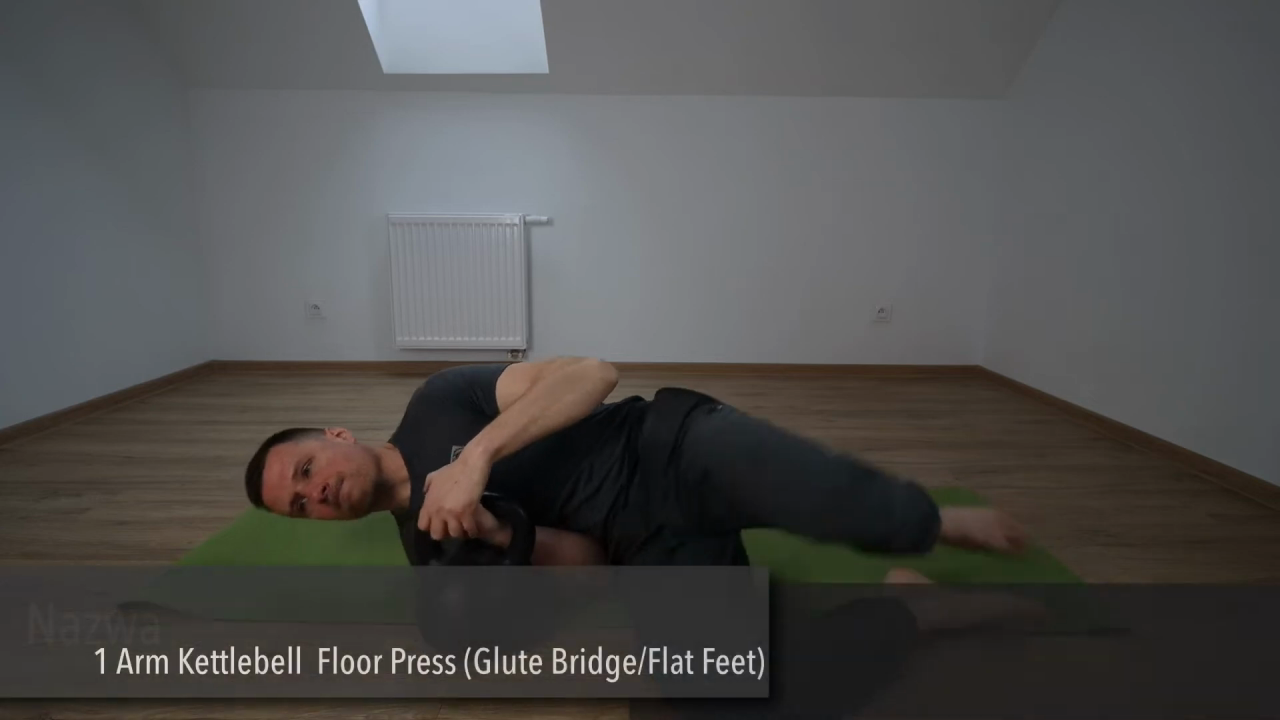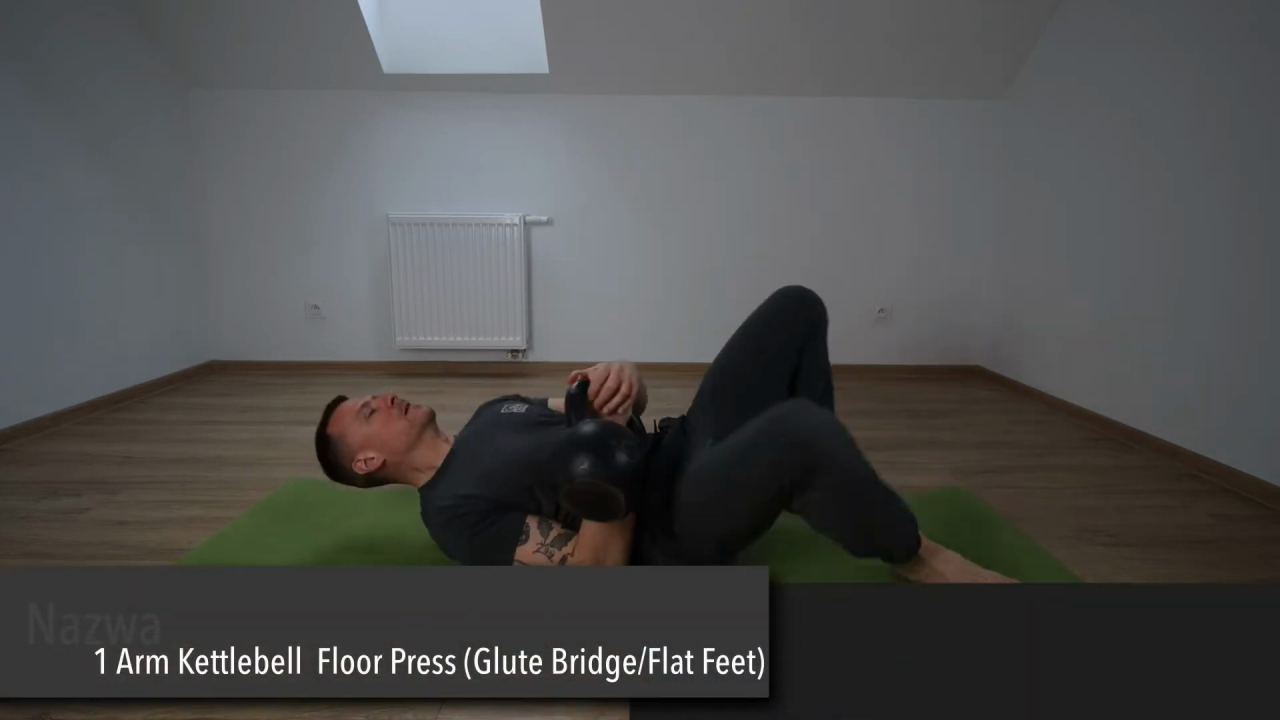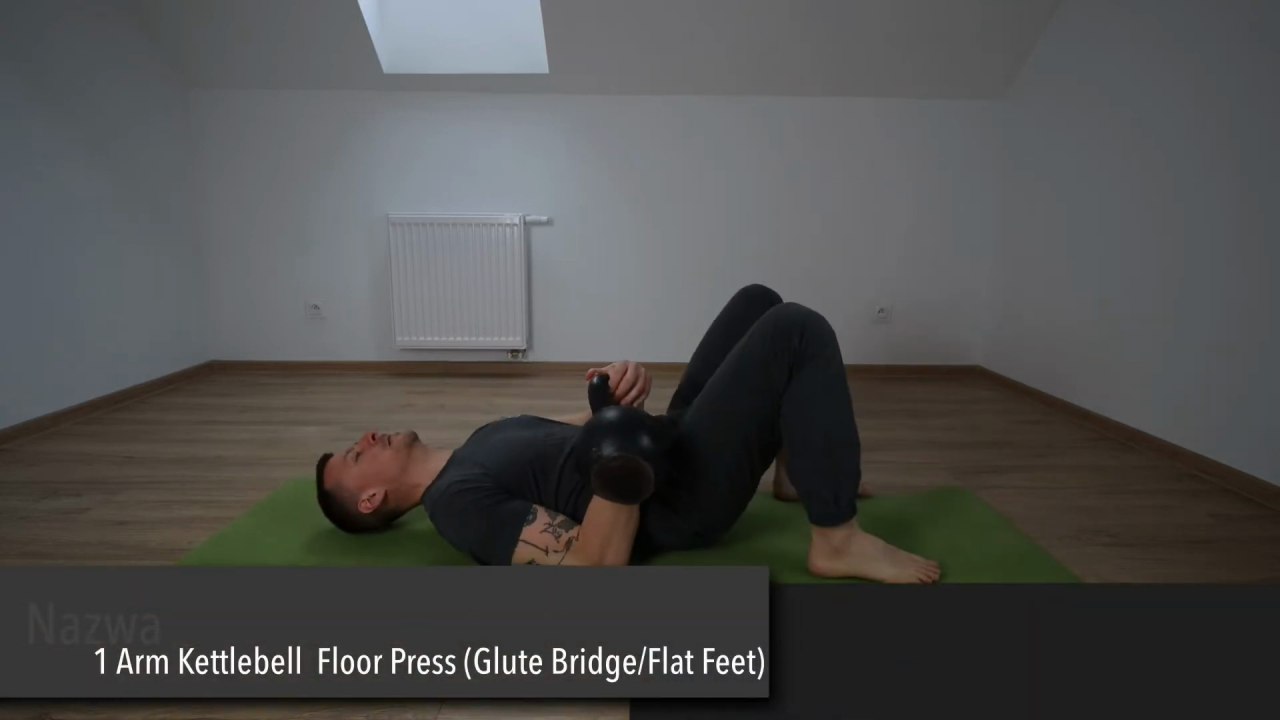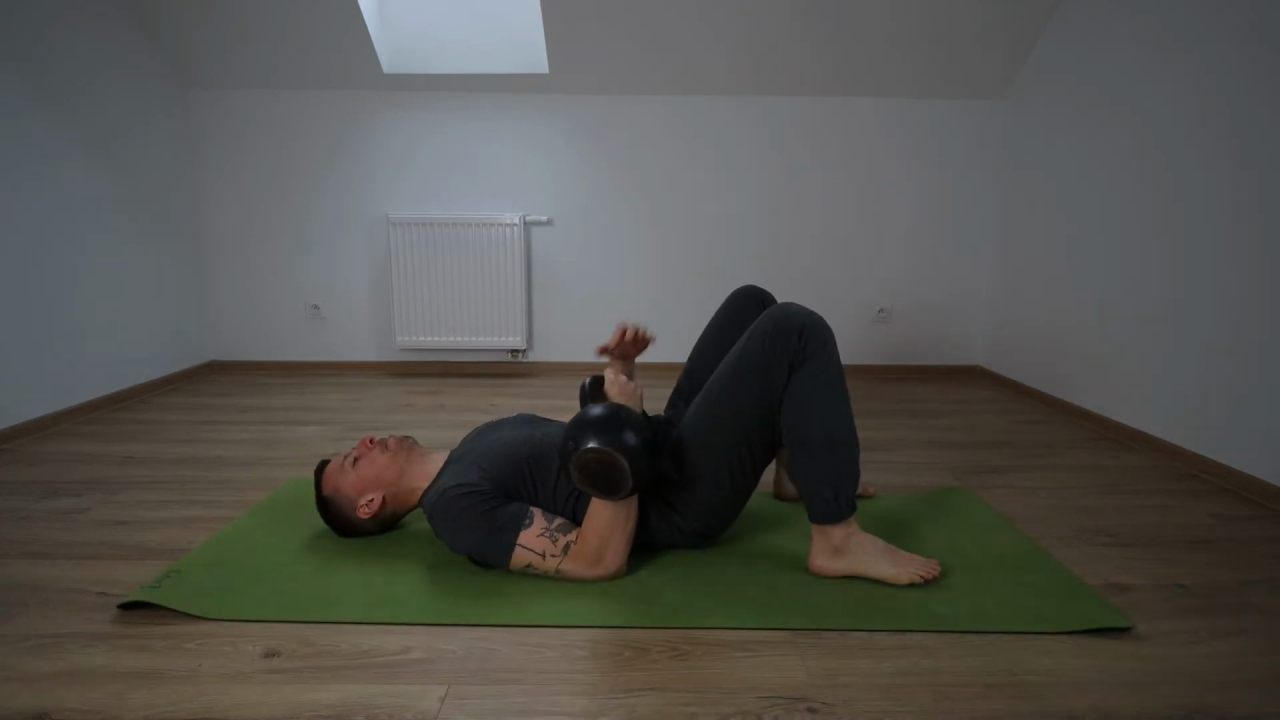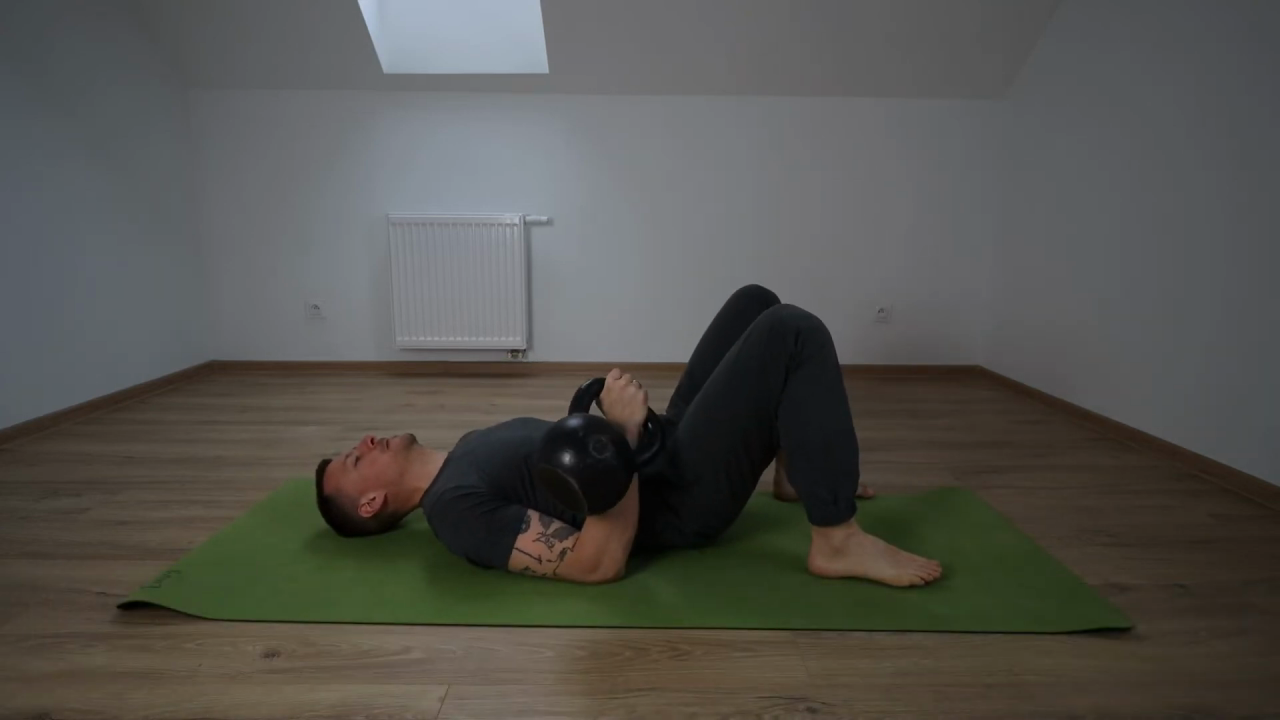
dt=1s
person 1, frame 1
left shoulder: (439, 404)
right shoulder: (427, 539)
left elbow: (590, 375)
right elbow: (583, 562)
left wrist: (479, 455)
right wrist: (494, 536)
left hip: (679, 442)
right hip: (654, 541)
left knee: (867, 513)
left ankle: (933, 524)
person 1, frame 2
left shoulder: (491, 414)
right shoulder: (454, 509)
left elbow: (633, 403)
right elbow: (601, 571)
left wrist: (619, 375)
left hip: (685, 442)
right hip: (684, 524)
left knee: (797, 306)
right knee: (801, 428)
left ankle: (822, 481)
right ankle: (915, 555)
person 1, frame 3
left shoulder: (482, 444)
right shoulder: (458, 502)
left elbow: (588, 425)
right elbow: (600, 562)
left wrist: (621, 384)
left hip: (671, 446)
right hip: (687, 492)
left knee: (759, 301)
right knee: (798, 332)
left ankle: (798, 471)
right ankle: (838, 542)
person 1, frame 4
left shoulder: (477, 444)
right shoulder: (457, 505)
right elbow: (601, 560)
left wrist: (619, 362)
left hip: (668, 442)
right hip: (686, 492)
left knee: (753, 301)
right knee: (795, 331)
left ankle: (796, 471)
right ankle: (838, 541)
person 1, frame 5
left shoulder: (470, 454)
right shoulder: (456, 506)
right elbow: (600, 563)
right wrist: (621, 435)
left hip: (664, 444)
right hip: (682, 493)
left knee: (757, 302)
right knee: (792, 334)
left ankle: (795, 471)
right ankle: (838, 542)
